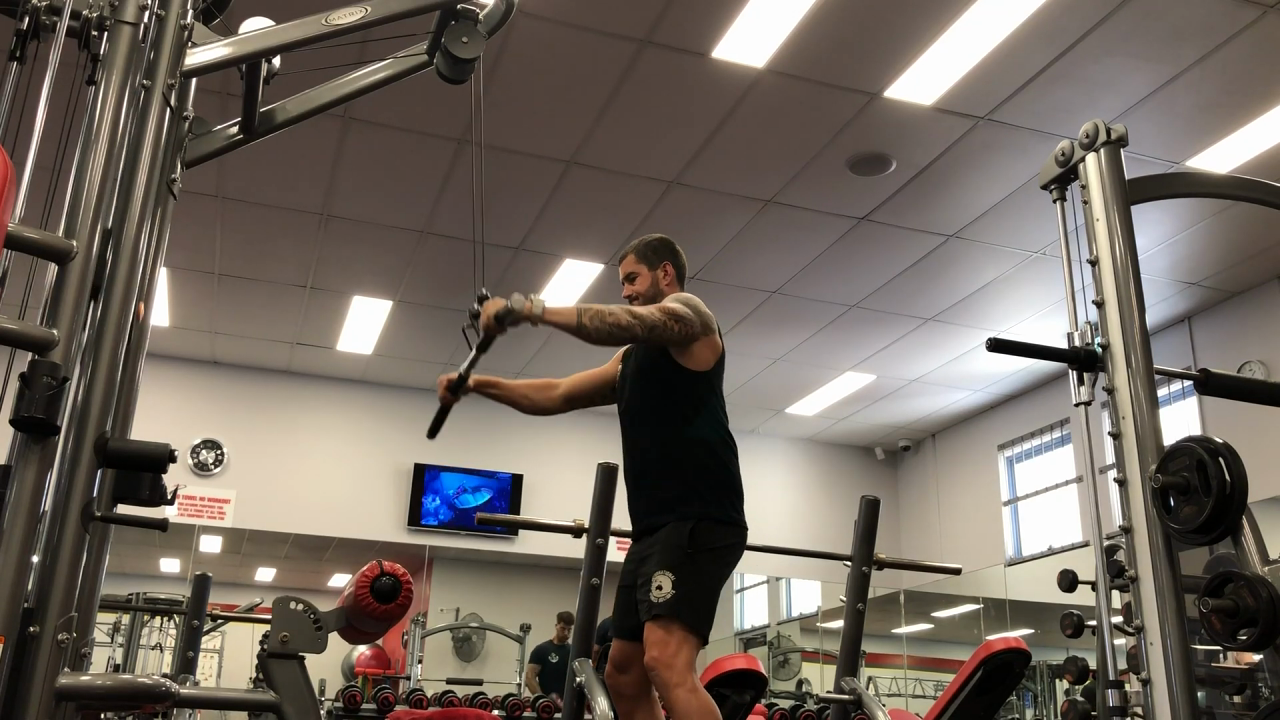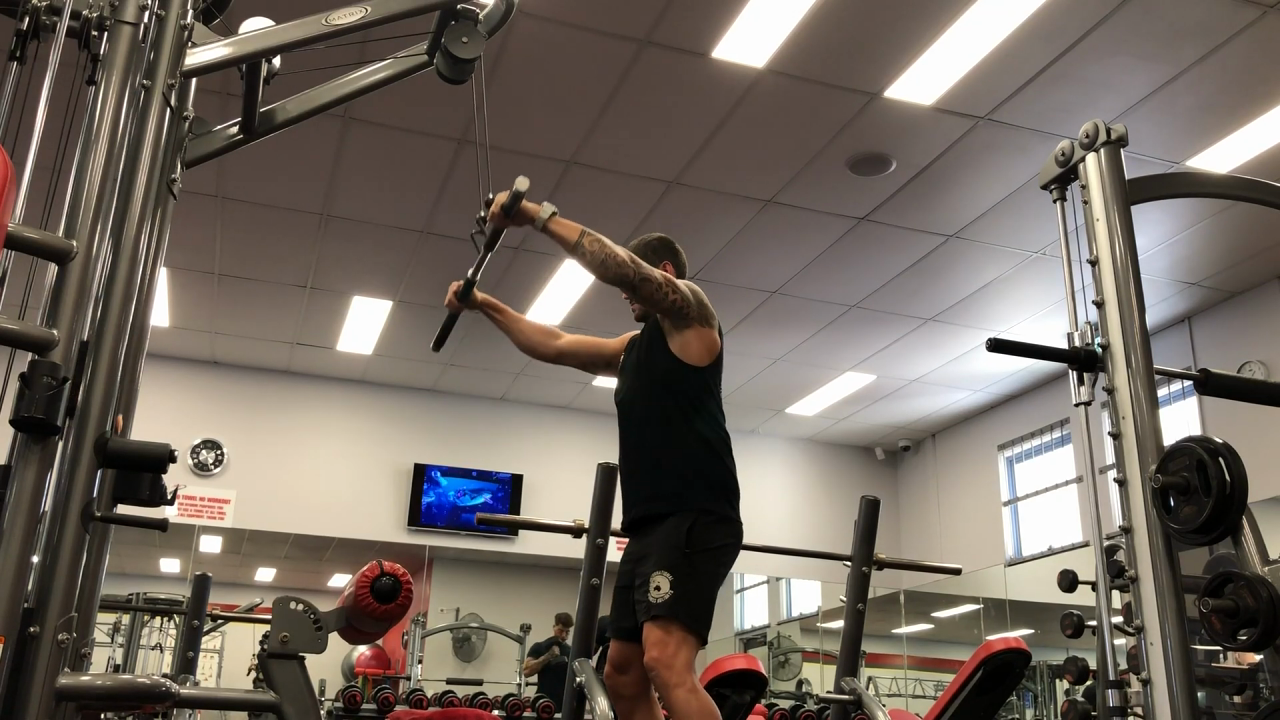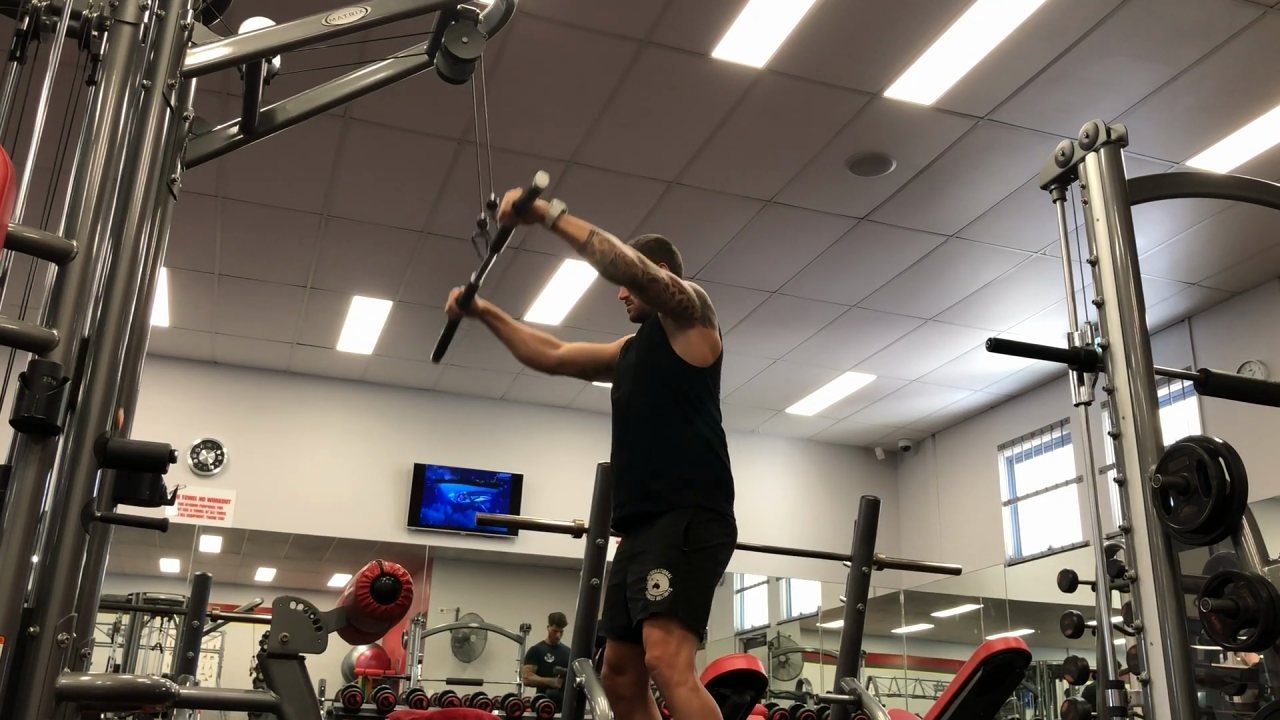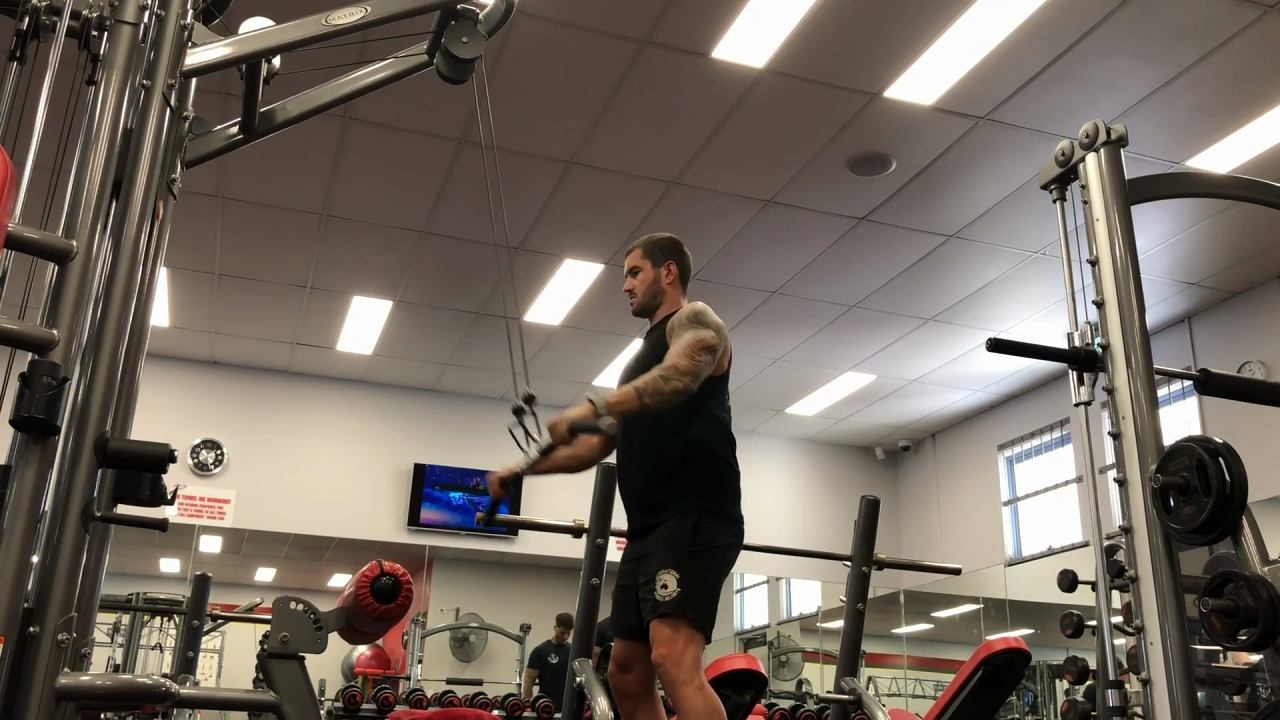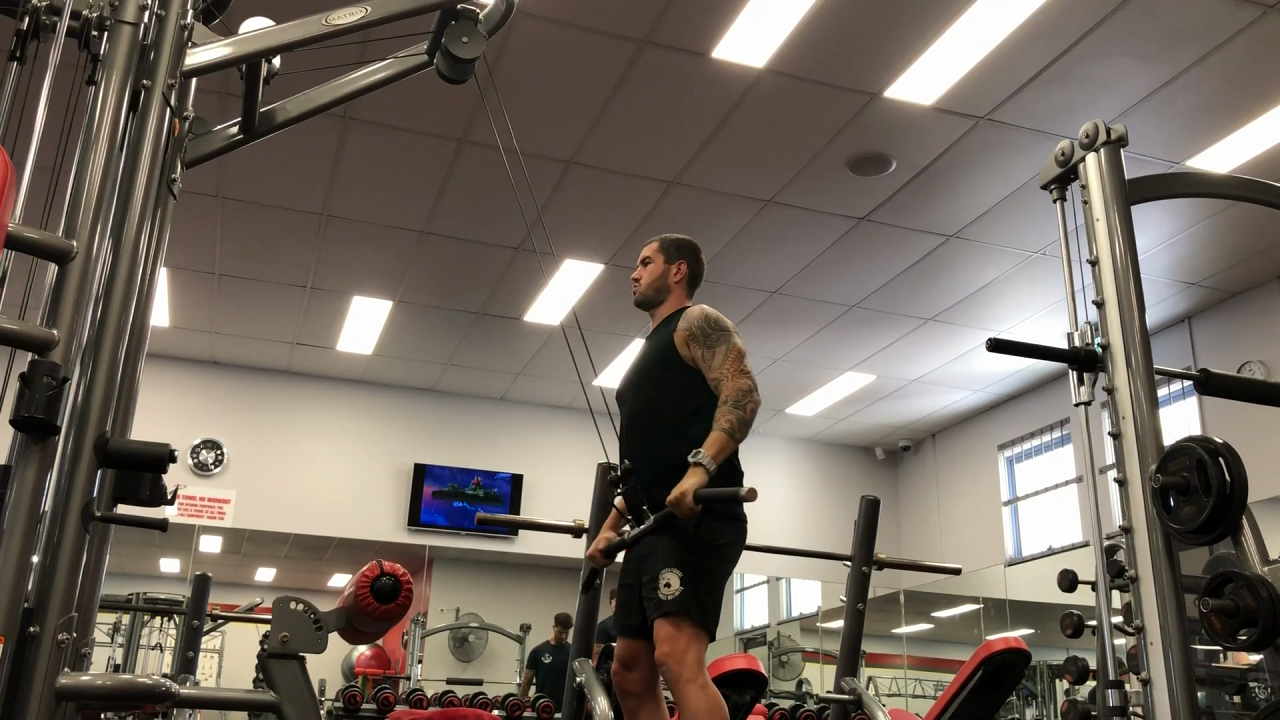
dt=0.5s
person 1, frame 1
left shoulder: (687, 314)
right shoulder: (633, 360)
left elbow: (622, 323)
right elbow: (558, 395)
left wrist: (526, 307)
right wrist: (477, 383)
left hip: (699, 521)
right hip: (655, 529)
left knee: (666, 662)
right knee: (624, 674)
person 1, frame 2
left shoulder: (690, 314)
right shoulder: (635, 349)
left elbow: (620, 268)
right elbow: (556, 346)
left wrist: (539, 215)
right wrist: (486, 306)
left hip: (694, 519)
right hip: (650, 527)
left knee: (666, 663)
right knee: (623, 674)
person 1, frame 3
left shoulder: (689, 315)
right shoulder: (632, 350)
left elbow: (627, 265)
right elbow: (554, 355)
left wrist: (548, 212)
right wrist: (486, 313)
left hip: (688, 517)
right hip: (641, 527)
left knee: (668, 662)
right knee: (621, 674)
person 1, frame 4
left shoulder: (697, 321)
right shoulder: (645, 358)
left elbow: (679, 378)
right elbow: (594, 446)
left wrist: (590, 407)
right wrist: (524, 468)
left hip: (696, 519)
right hip: (650, 529)
left knee: (674, 661)
right knee: (627, 674)
person 1, frame 5
left shoulder: (698, 323)
right shoulder: (652, 350)
left elbow: (742, 393)
left wrist: (700, 468)
right wrist: (611, 526)
left hip: (696, 519)
right hip: (656, 528)
left knee: (677, 660)
right knee: (630, 672)
